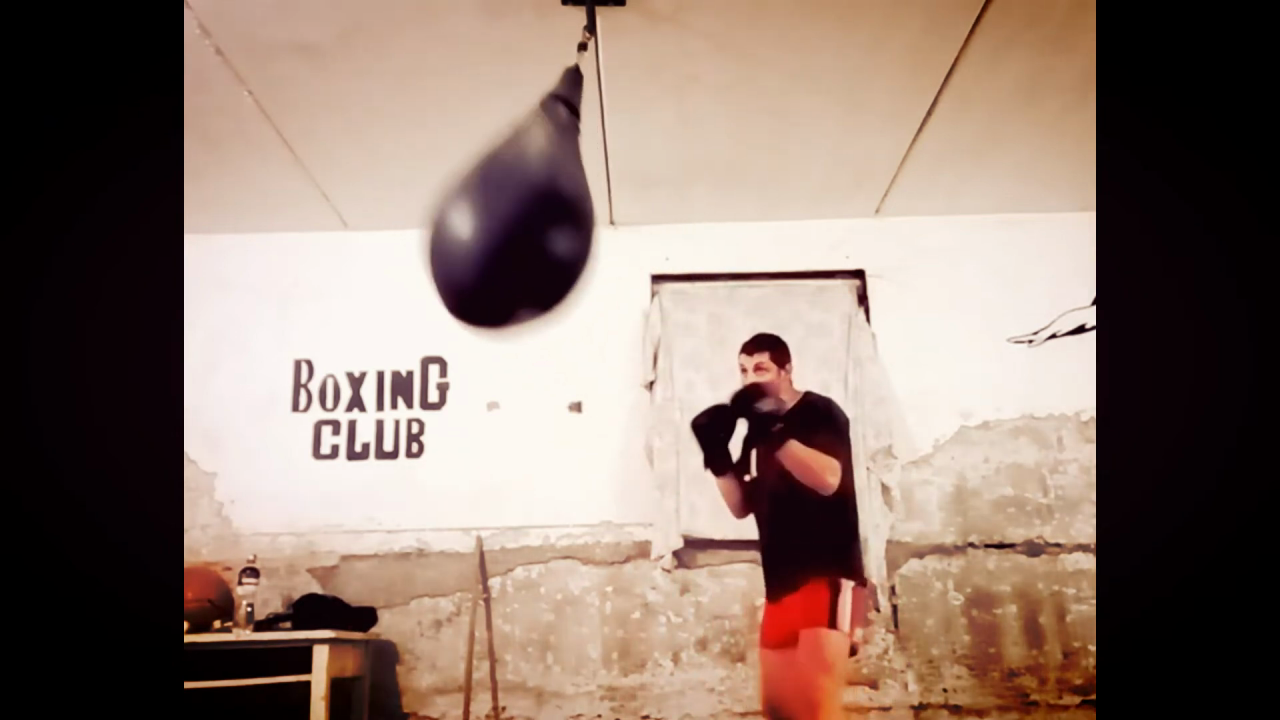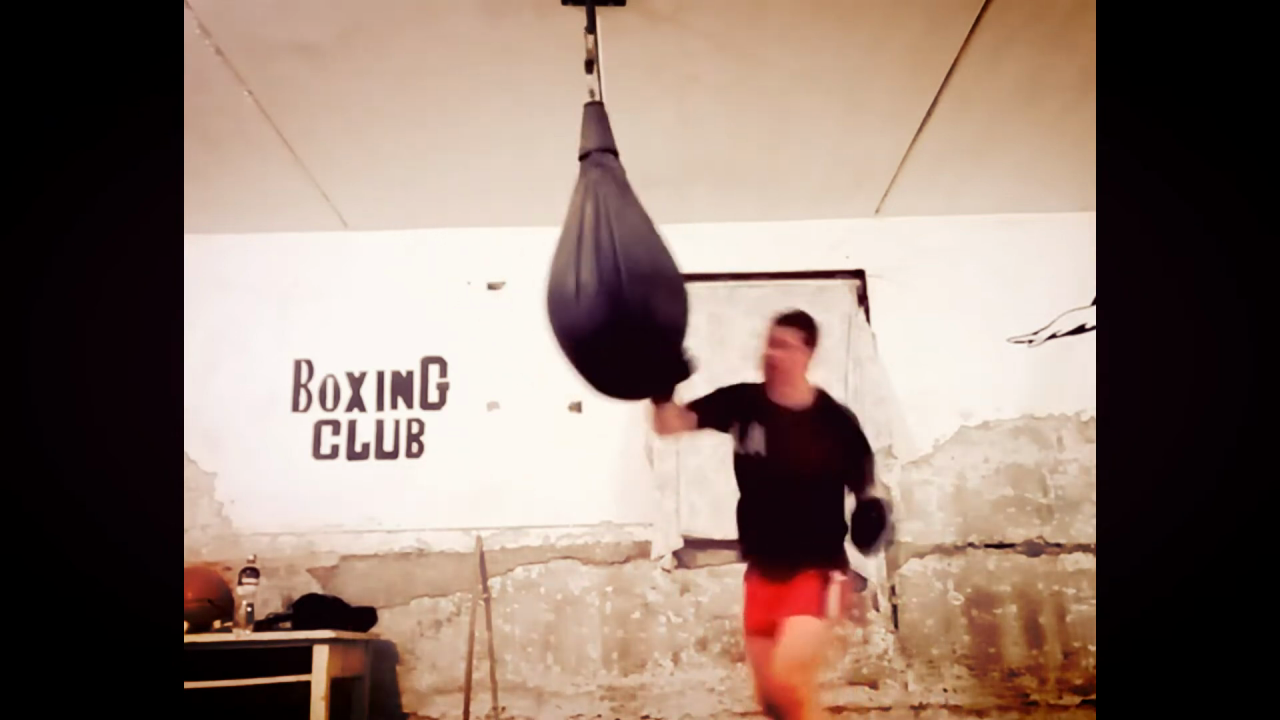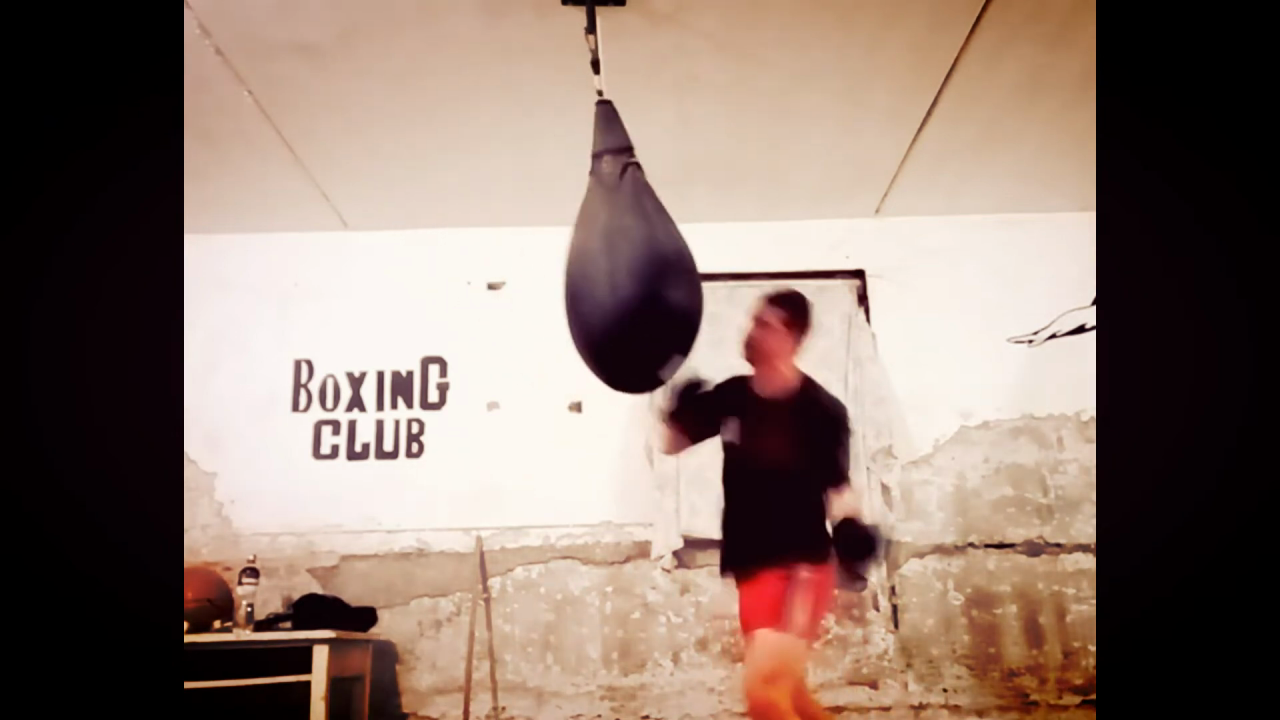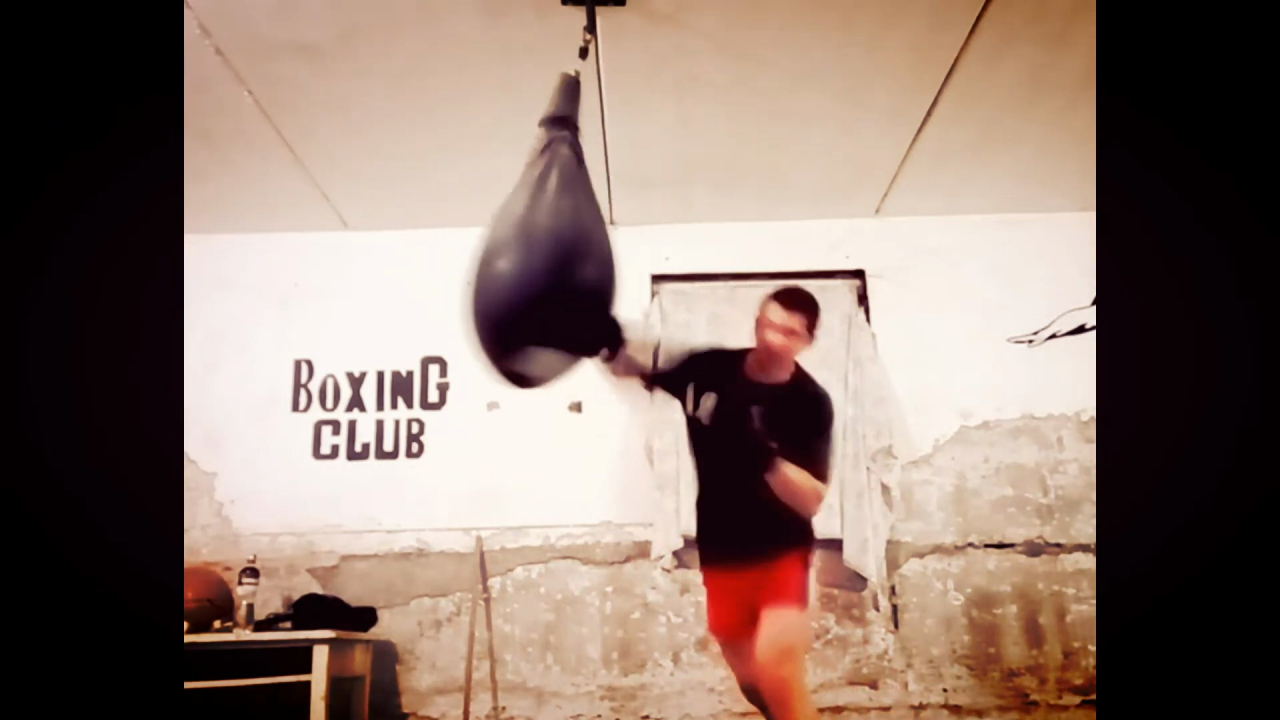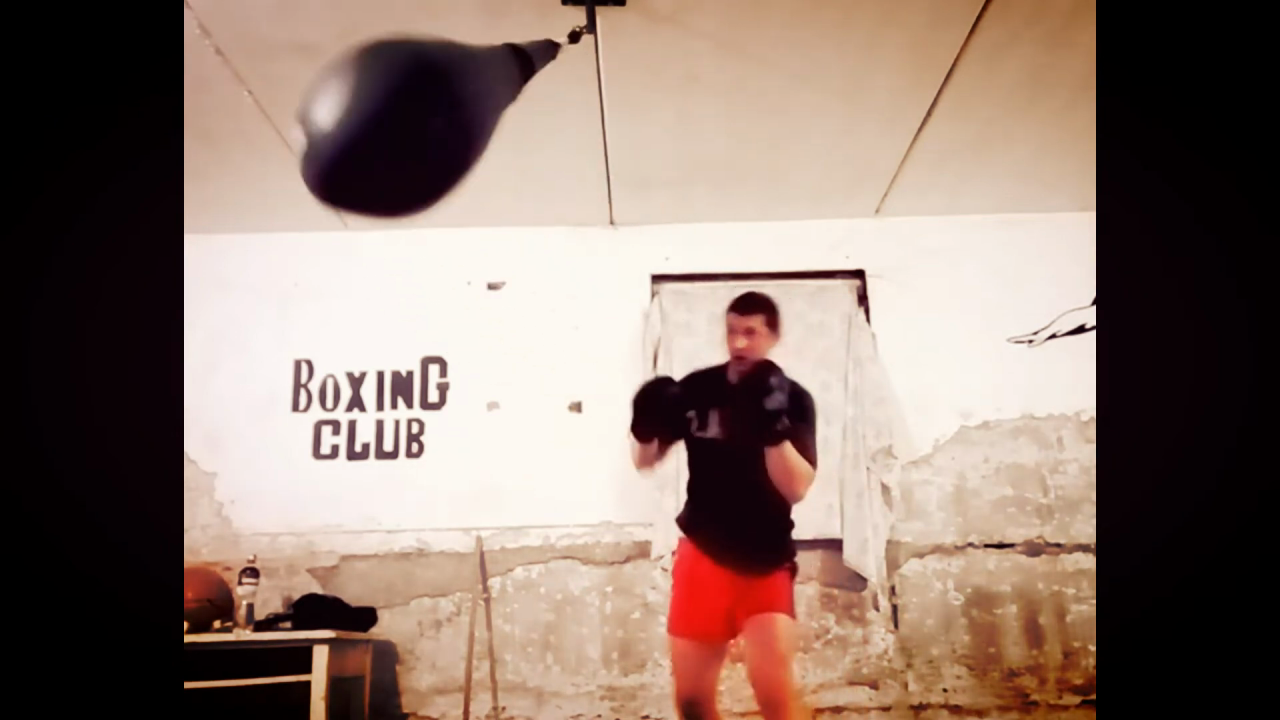
dt=0.3s
person 1, frame 1
left shoulder: (820, 412)
right shoulder: (756, 432)
left elbow: (828, 479)
right elbow: (742, 507)
left wrist: (776, 431)
right wrist: (716, 454)
left hip: (830, 576)
right hip: (784, 582)
person 1, frame 2
left shoulder: (837, 421)
right shoulder: (742, 401)
left elbow: (864, 483)
right elbow: (669, 424)
right wrist: (663, 394)
left hip: (816, 571)
right hip: (765, 573)
left knee: (790, 684)
person 1, frame 3
left shoulder: (820, 410)
right shoulder: (734, 393)
left elbow: (837, 487)
right elbow: (673, 442)
left wrist: (852, 526)
right wrist: (680, 410)
left hip: (796, 567)
right hip: (752, 569)
person 1, frame 4
left shoulder: (810, 403)
right shoulder: (713, 368)
left elbow: (809, 501)
right elbow: (641, 375)
left wrist: (768, 457)
right wrist: (616, 355)
left hip: (779, 557)
right hip: (723, 557)
left knee: (778, 676)
right knee: (752, 682)
person 1, frame 5
left shoulder: (793, 398)
right shoulder: (697, 389)
left elbow: (796, 487)
right elbow: (644, 459)
left wrist: (772, 424)
right wrist: (648, 421)
left hip: (766, 563)
right hip: (703, 556)
left knee: (772, 684)
